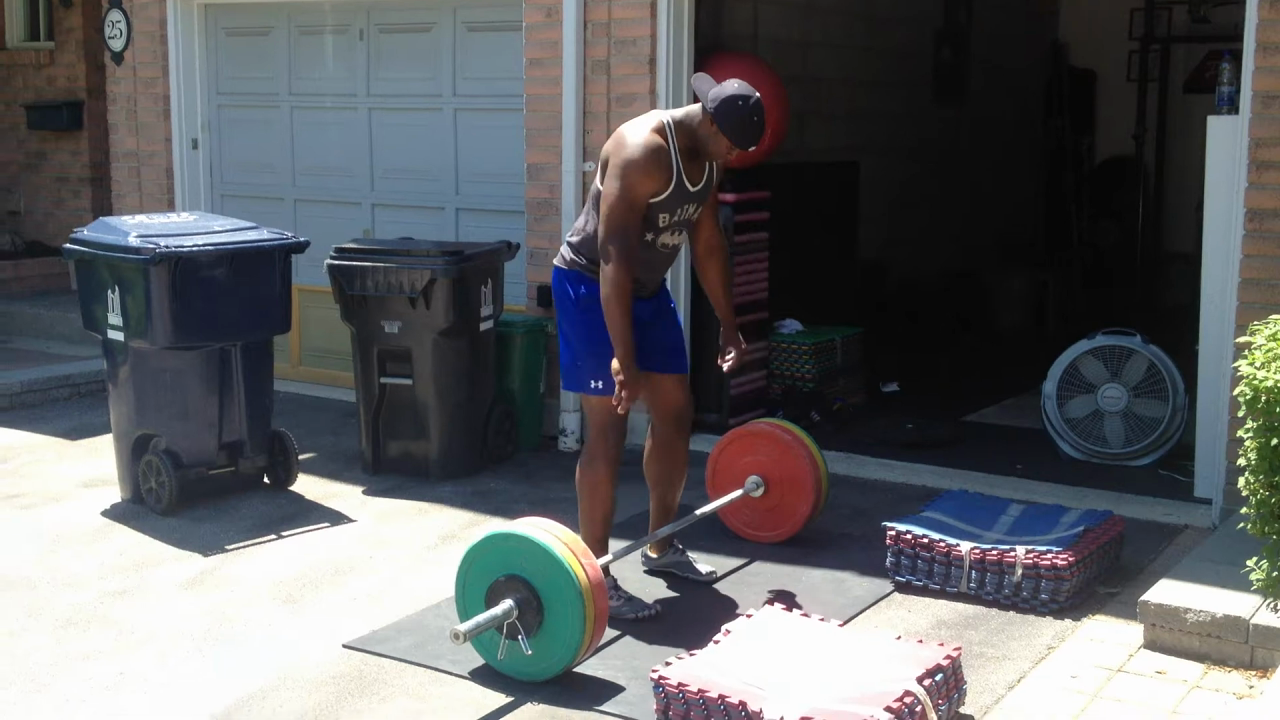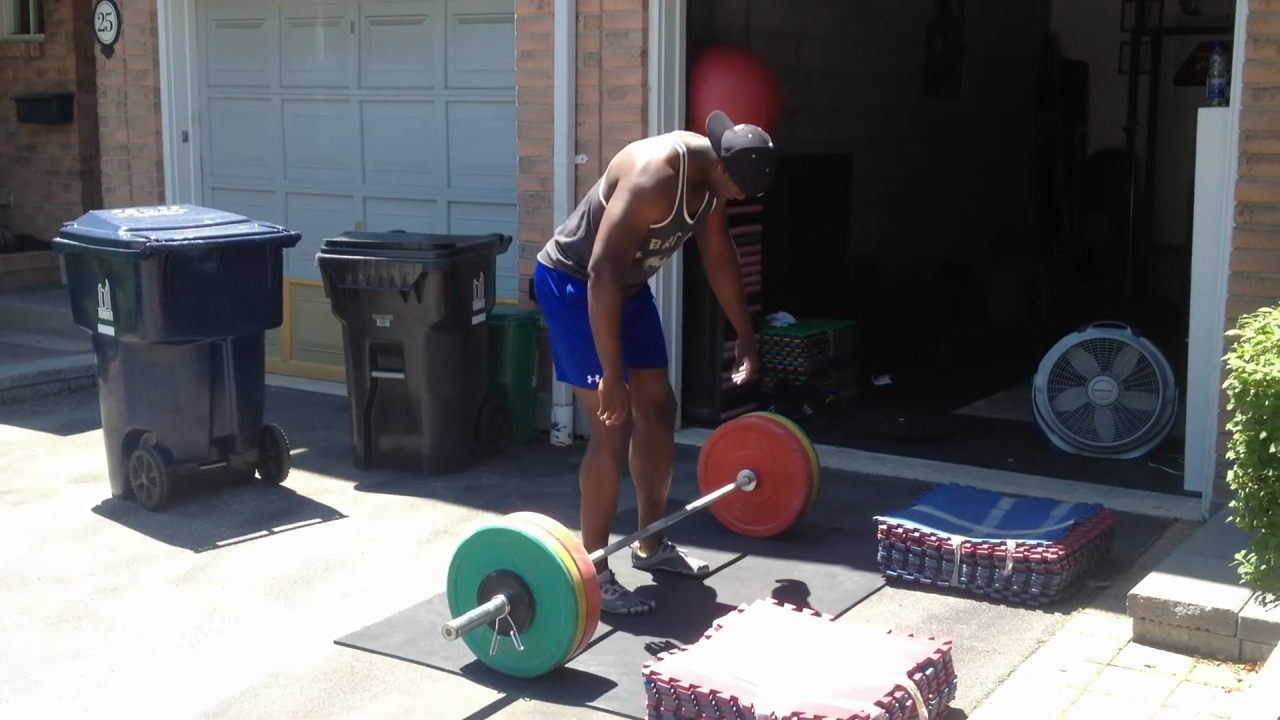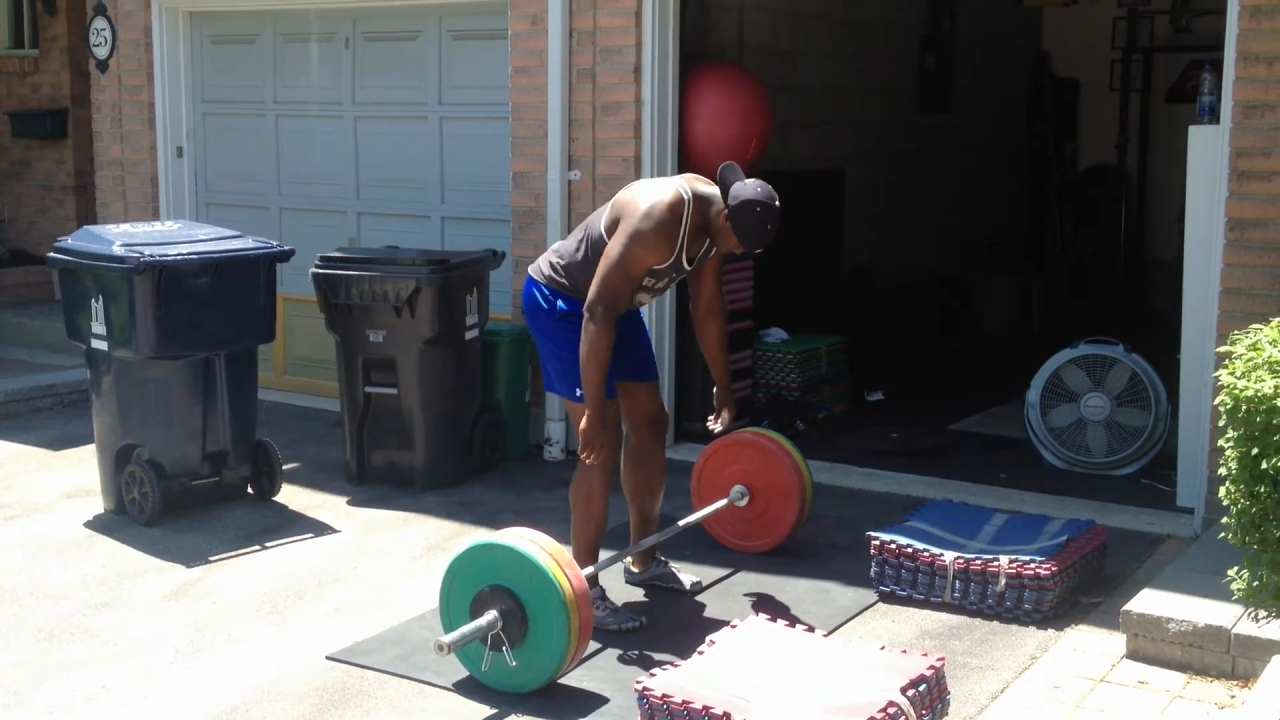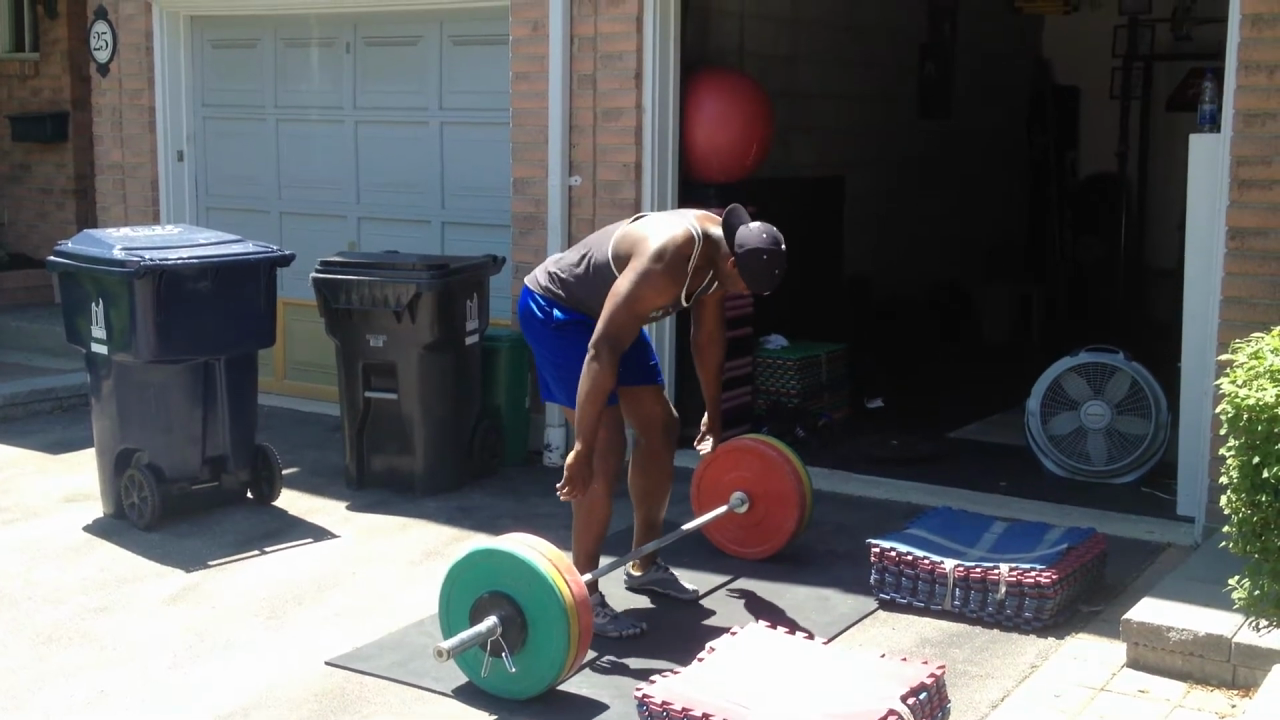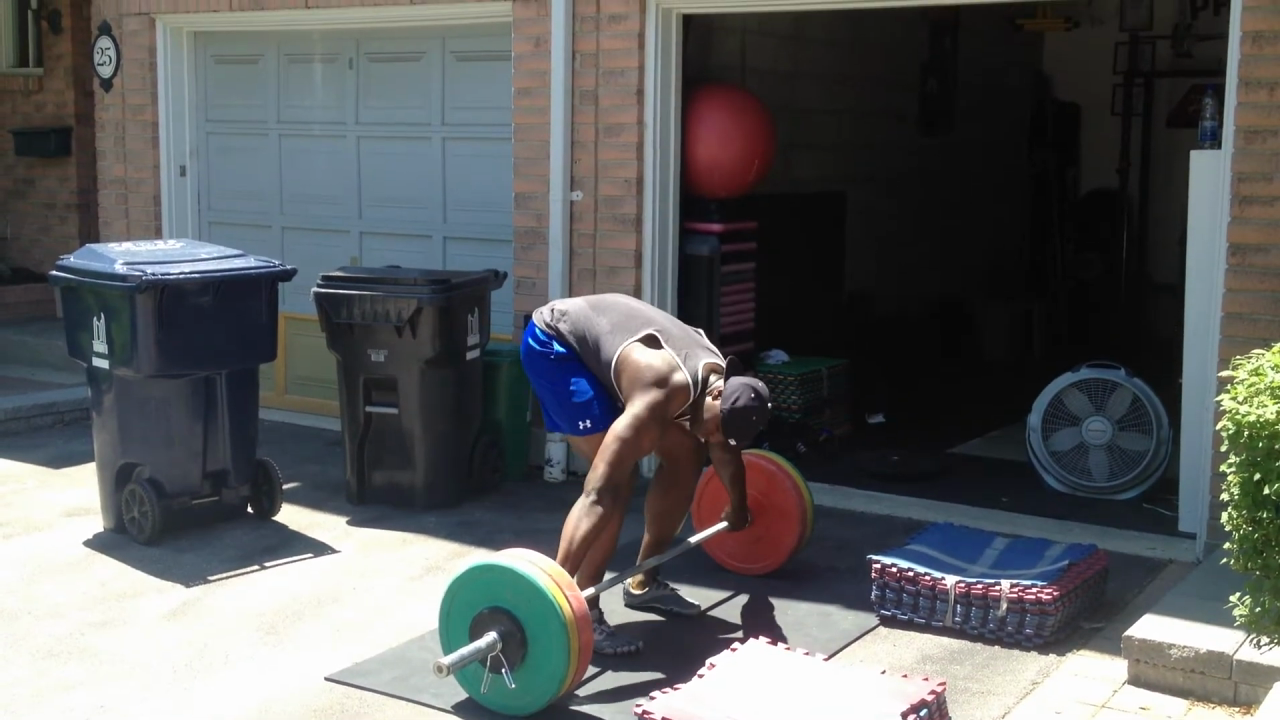
dt=0.7s
person 1, frame 1
left shoulder: (708, 157)
right shoulder: (642, 150)
left elbow: (707, 242)
right elbow: (614, 256)
left wrist: (727, 322)
right wrist: (622, 355)
left hip: (648, 290)
right hip: (591, 286)
left knee: (675, 415)
right knee: (608, 433)
left ankle: (660, 547)
right ankle: (595, 577)
person 1, frame 2
left shoulder: (711, 177)
right shoulder: (652, 176)
left elbow: (719, 256)
right elbow: (602, 274)
left wrist: (744, 334)
right wrist: (611, 374)
left hip: (629, 286)
right hip: (574, 284)
left knee: (659, 411)
right knee: (615, 426)
left ankle: (651, 545)
right ankle: (593, 571)
person 1, frame 3
left shoulder: (712, 220)
right shoulder: (656, 219)
left elbow: (707, 305)
right elbow: (597, 313)
left wrist: (723, 385)
right wrist: (593, 411)
left hip: (615, 302)
right hip: (560, 299)
left knee: (650, 424)
right knee: (602, 444)
left ankle: (643, 560)
right ankle: (583, 590)
person 1, frame 4
left shoulder: (717, 251)
right shoulder: (666, 258)
left elbow: (709, 333)
right elbow: (602, 351)
left wrist: (713, 410)
right wrist: (582, 447)
left hip: (611, 316)
right hip: (556, 308)
left knee: (661, 429)
right knee: (606, 453)
left ankle: (644, 565)
right ankle: (583, 597)
person 1, frame 5
left shoulder: (723, 376)
right shoulder: (662, 393)
left elbow: (726, 453)
right elbow: (599, 492)
left wrist: (737, 509)
left hip: (598, 336)
right hip: (554, 342)
left knee: (687, 453)
right knee: (618, 475)
left ankle: (643, 582)
